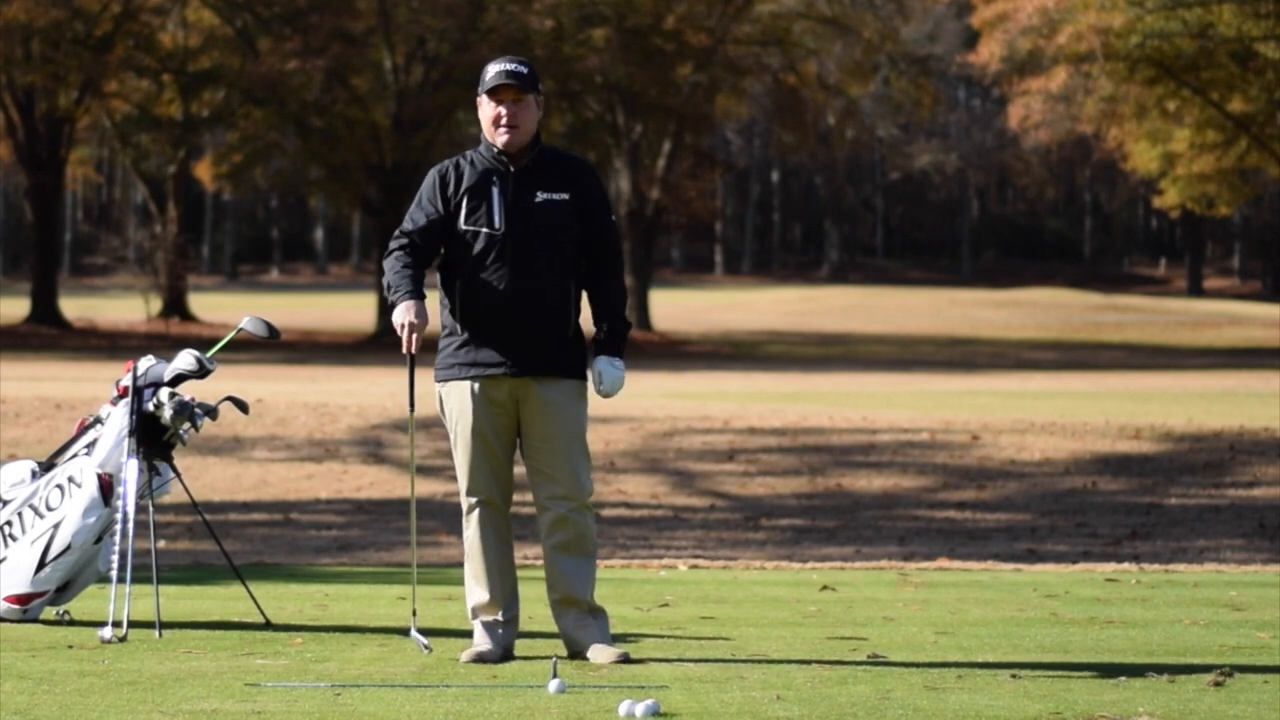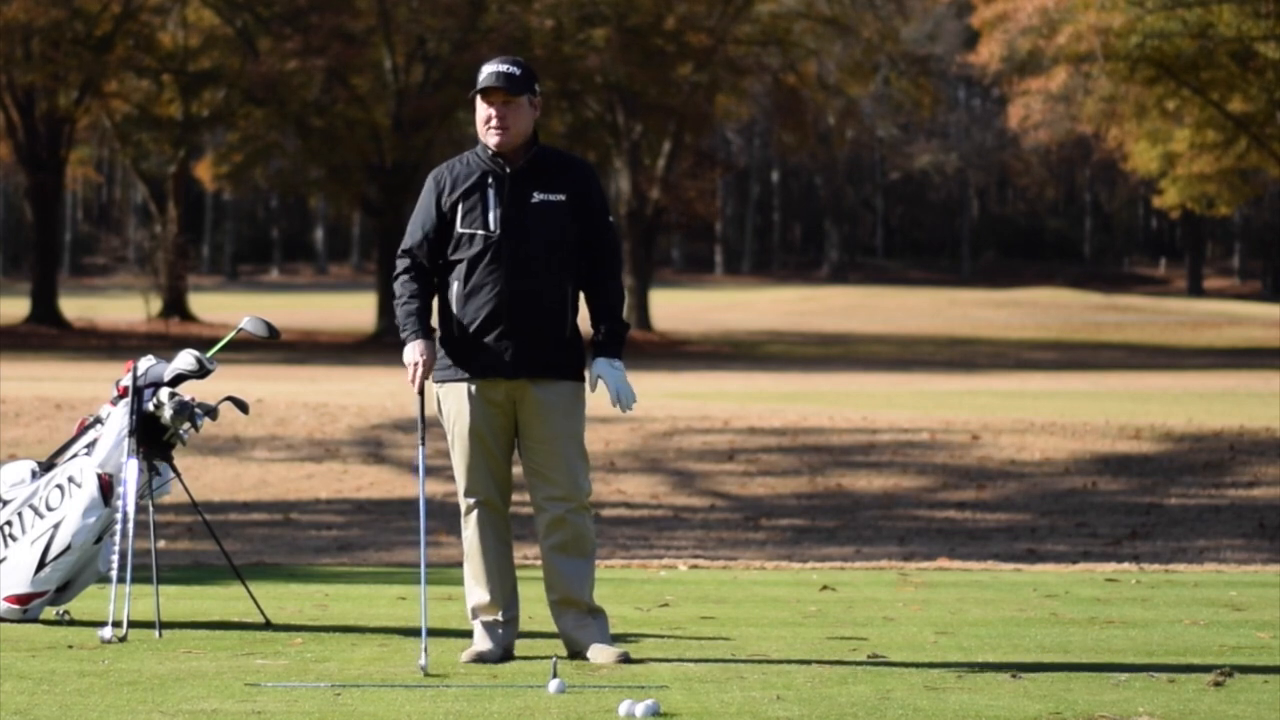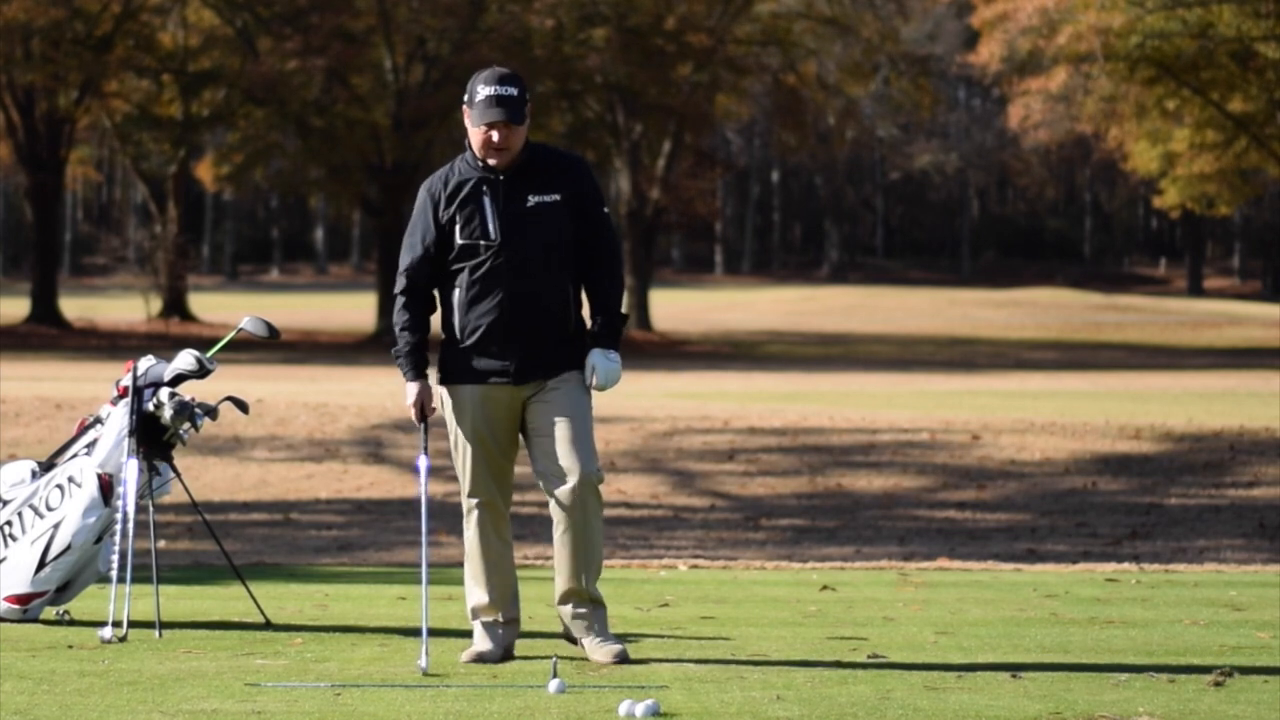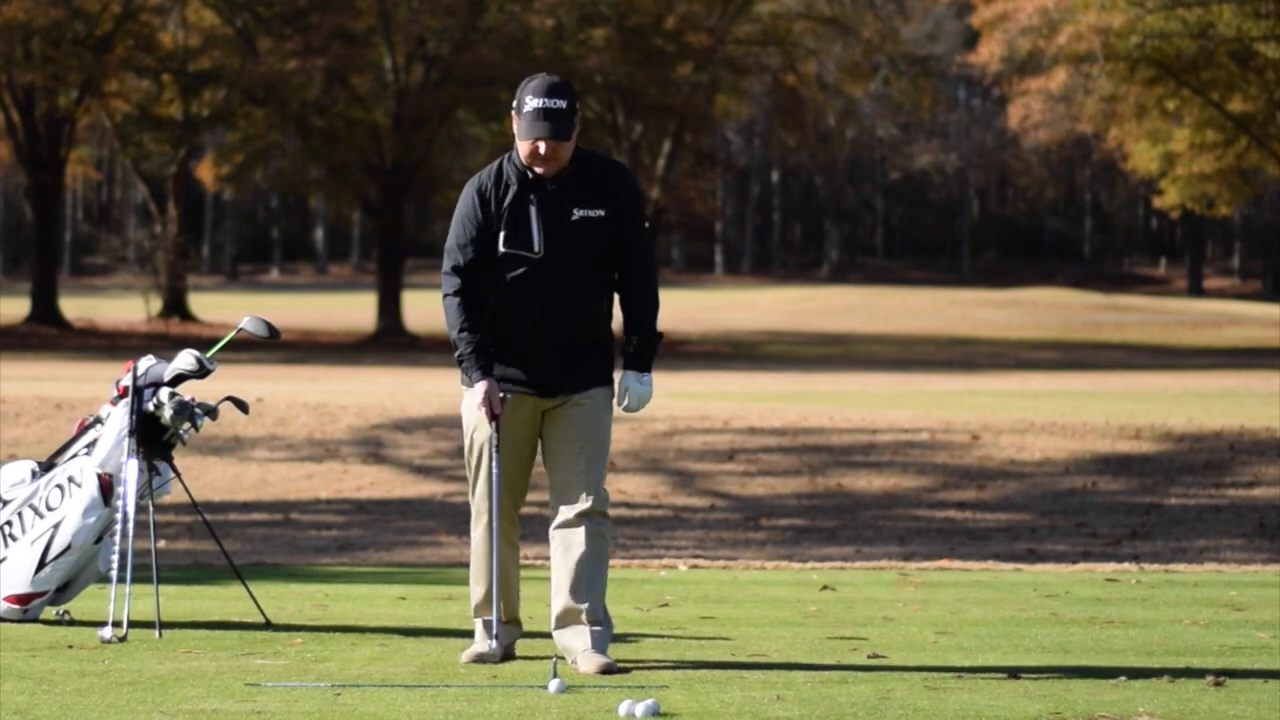
dt=0.5s
person 1, frame 1
left shoulder: (575, 178)
right shoulder: (450, 178)
left elbow: (605, 267)
right elbow: (406, 246)
left wrist: (611, 346)
right wrist: (407, 295)
left hip: (555, 368)
right hip: (471, 365)
left knee: (567, 498)
right knee: (483, 500)
left ankle: (583, 627)
right ankle: (493, 627)
person 1, frame 2
left shoulder: (572, 178)
right shoulder: (448, 180)
left elbow: (603, 269)
right elbow: (412, 266)
left wrist: (608, 349)
right wrist: (416, 334)
left hip: (552, 370)
right hip: (467, 370)
left knee: (564, 499)
right knee: (480, 501)
left ankle: (582, 626)
right ankle: (492, 628)
person 1, frame 3
left shoulder: (567, 174)
right shoulder: (441, 190)
left elbow: (602, 259)
right elbow: (412, 287)
left wrist: (606, 338)
right wrist: (413, 369)
left hip: (558, 367)
right hip: (473, 374)
left knee: (576, 482)
right knee: (484, 503)
left ankle: (584, 617)
right ankle: (493, 627)
person 1, frame 4
left shoulder: (612, 184)
right shoulder: (487, 189)
left elbow: (637, 274)
right elbow: (459, 284)
left wrist: (638, 359)
right wrist: (477, 369)
left hip: (583, 380)
right hip: (498, 375)
left knee: (581, 503)
right knee: (492, 502)
left ankle: (579, 631)
right ankle: (497, 628)
